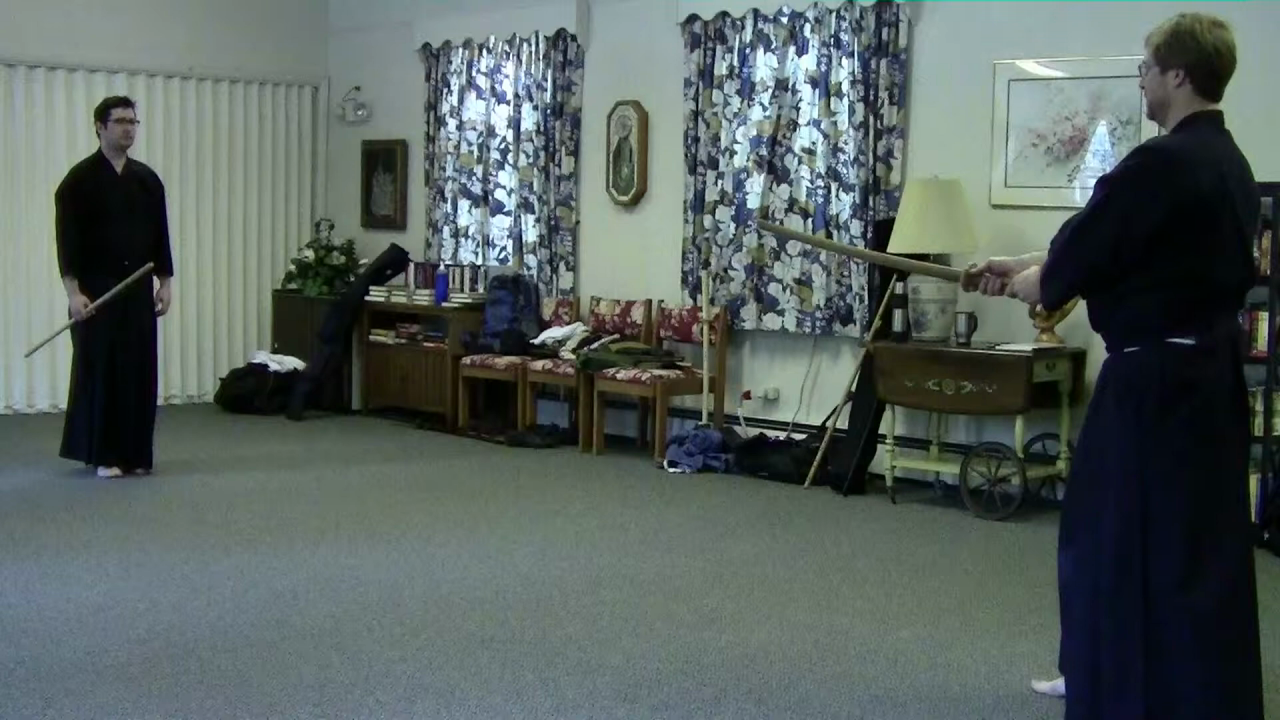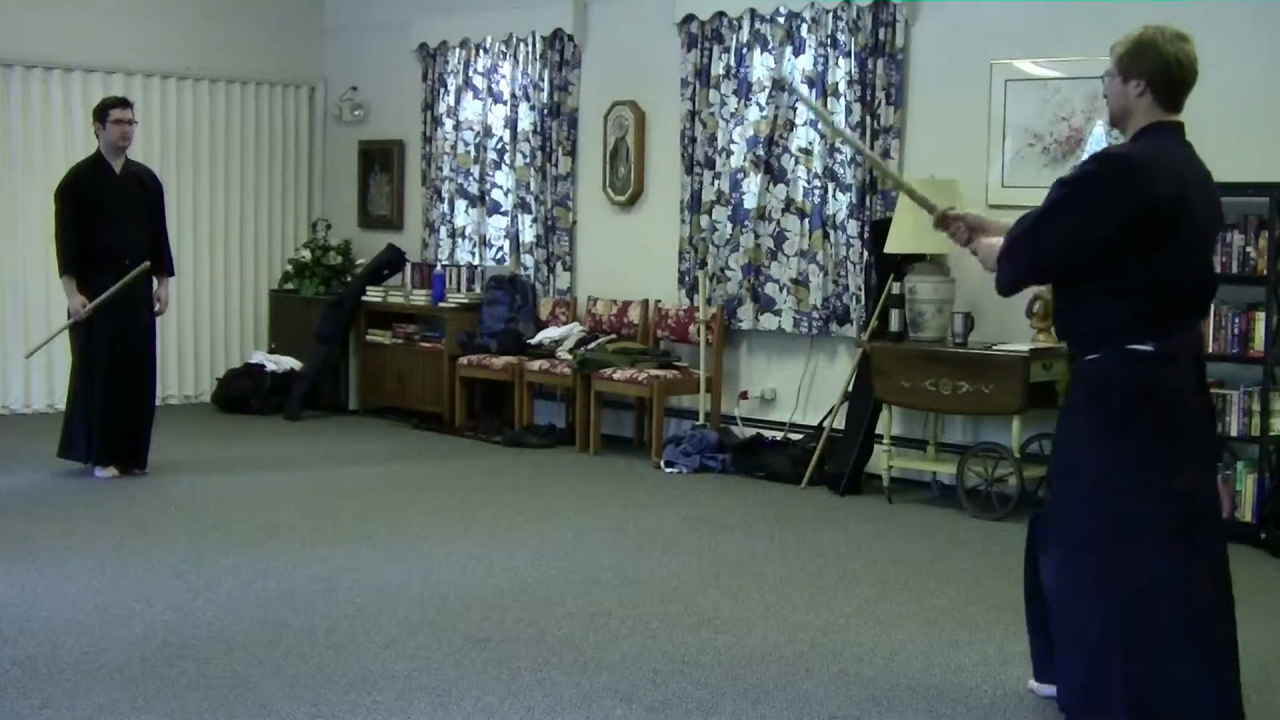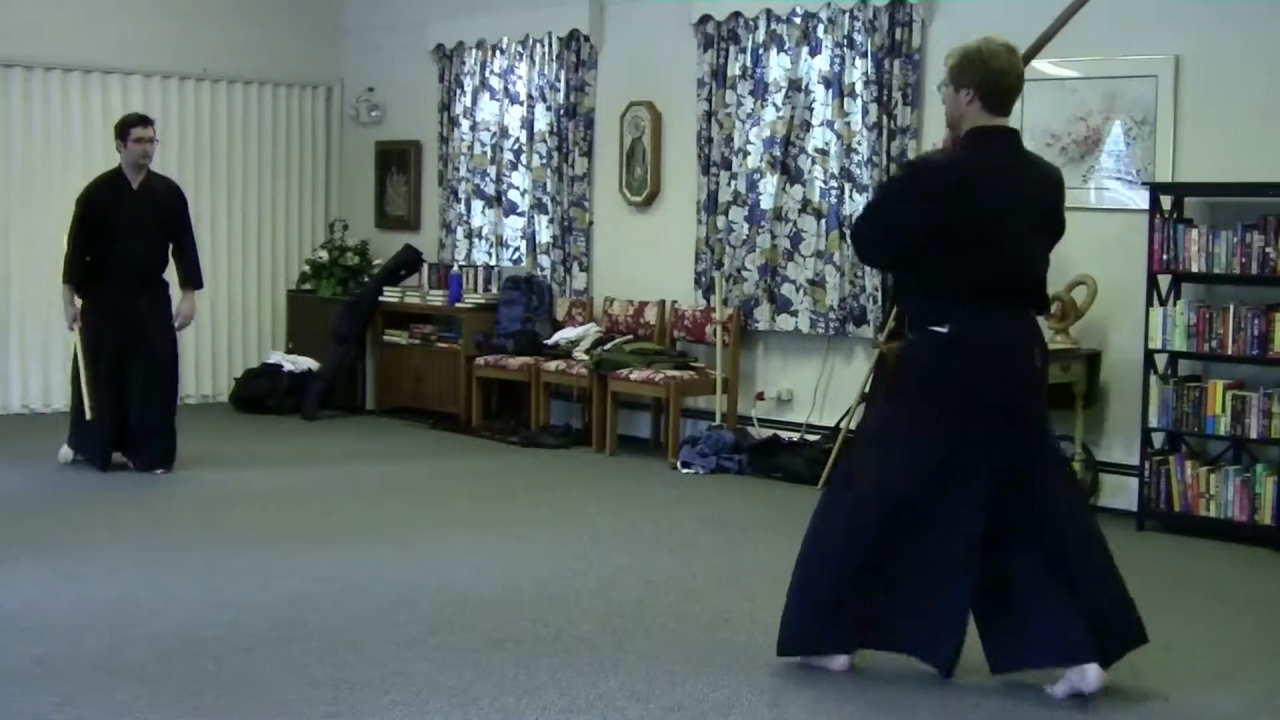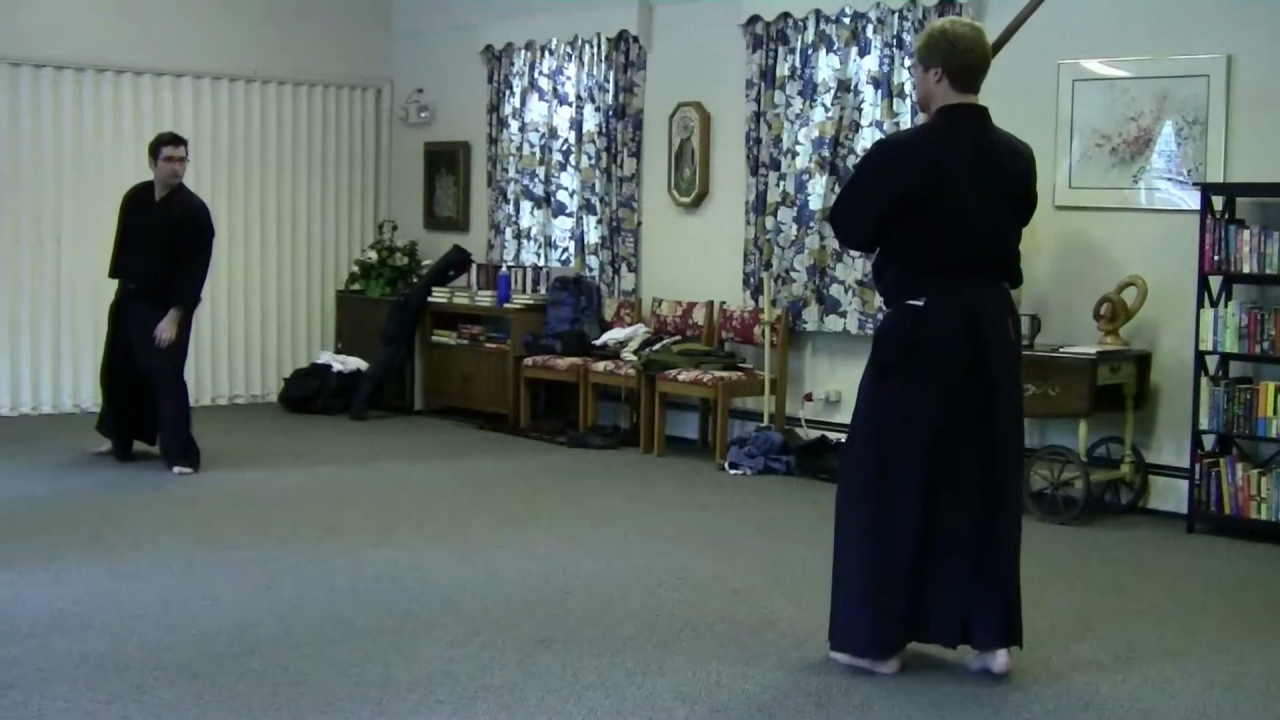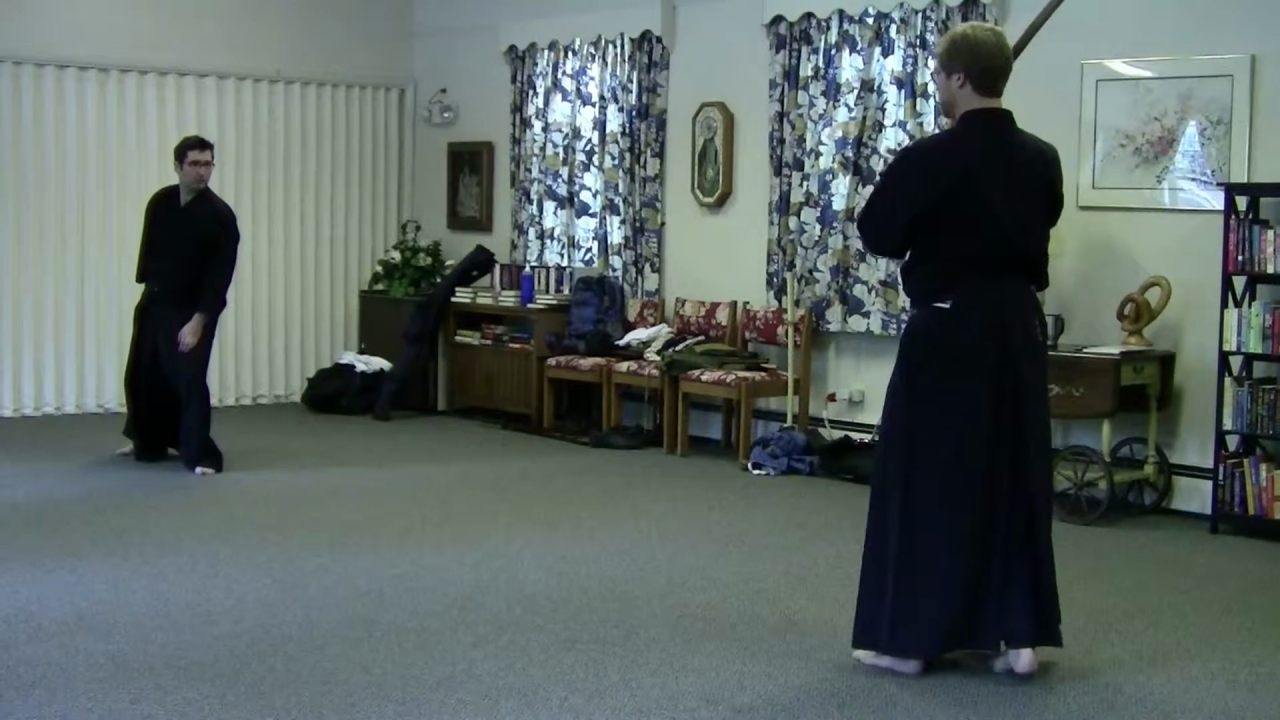
dt=0.7s
person 1, frame 1
left shoulder: (1164, 163)
right shoulder: (1227, 163)
left elbow: (1090, 247)
right elbow: (1113, 241)
left wrist: (1035, 281)
right wrist: (1024, 263)
left hip: (1158, 375)
right hip: (1201, 368)
left knee: (1143, 535)
right knee: (1192, 535)
person 1, frame 2
left shoulder: (1123, 170)
right shoulder: (1189, 173)
left elbow: (1038, 250)
left wrist: (988, 248)
right wrist: (994, 228)
left hip: (1126, 380)
right hip: (1166, 373)
left knee: (1135, 544)
right knee: (1082, 527)
person 1, frame 3
left shoulder: (931, 177)
right shoulder: (1044, 180)
left elbow: (871, 243)
left hip: (944, 356)
right hip: (1015, 353)
left knee: (871, 491)
right knee: (1035, 499)
left ankle: (831, 635)
right ankle: (1083, 652)
person 1, frame 4
left shoulder: (902, 153)
right shoulder: (1016, 157)
left elbow: (849, 227)
left hip: (921, 327)
right hip: (991, 326)
left knee: (888, 478)
right knee: (986, 480)
left ankle: (875, 637)
right ankle: (990, 636)
person 1, frame 5
left shoulder: (930, 158)
right shoulder: (1042, 159)
left elbow: (878, 234)
left hip: (948, 329)
right hip: (1018, 327)
left knee: (919, 476)
right knee: (1016, 477)
left ankle: (903, 634)
right ankle: (1019, 635)
person 2, frame 1
left shoulder: (147, 178)
right shoulder: (80, 179)
left elbow: (159, 235)
right elbow: (68, 239)
left wrist: (164, 283)
right wrist: (73, 291)
left hip: (138, 289)
right hip: (95, 289)
left knee: (138, 370)
right knee: (98, 369)
left ankle: (133, 452)
right ankle: (102, 453)
person 2, frame 2
left shoulder: (145, 179)
right shoulder: (79, 179)
left elbow: (158, 234)
right elbow: (66, 239)
left wrist: (163, 282)
right wrist: (72, 291)
left hip: (137, 289)
right hip: (94, 290)
left knee: (137, 370)
right knee: (97, 370)
left ankle: (129, 453)
right ankle: (100, 454)
person 2, frame 3
left shoulder: (168, 193)
right shoulder: (98, 192)
left elbow: (183, 246)
right elbow: (78, 247)
left wrist: (188, 295)
right wrist: (70, 298)
left hip: (150, 297)
right hip: (103, 296)
left knee: (156, 373)
right knee: (97, 371)
left ankle: (150, 453)
right ankle: (82, 442)
person 2, frame 4
left shoulder: (194, 210)
right shoulder: (134, 198)
left elbow: (195, 269)
right elbow: (123, 245)
left wrist: (174, 317)
right wrist: (126, 284)
left hip: (167, 306)
right hip: (129, 299)
left knee: (167, 375)
right knee: (118, 370)
left ankle: (181, 454)
right ankle: (120, 437)
person 2, frame 5
left shoulder: (220, 215)
right shoulder: (160, 202)
left elbow: (220, 274)
right elbow: (149, 250)
left wrist: (199, 321)
right wrist: (149, 288)
left hip: (192, 310)
right hip: (154, 303)
left knee: (189, 378)
right knee: (143, 375)
left ankle: (201, 455)
right ankle: (148, 442)
